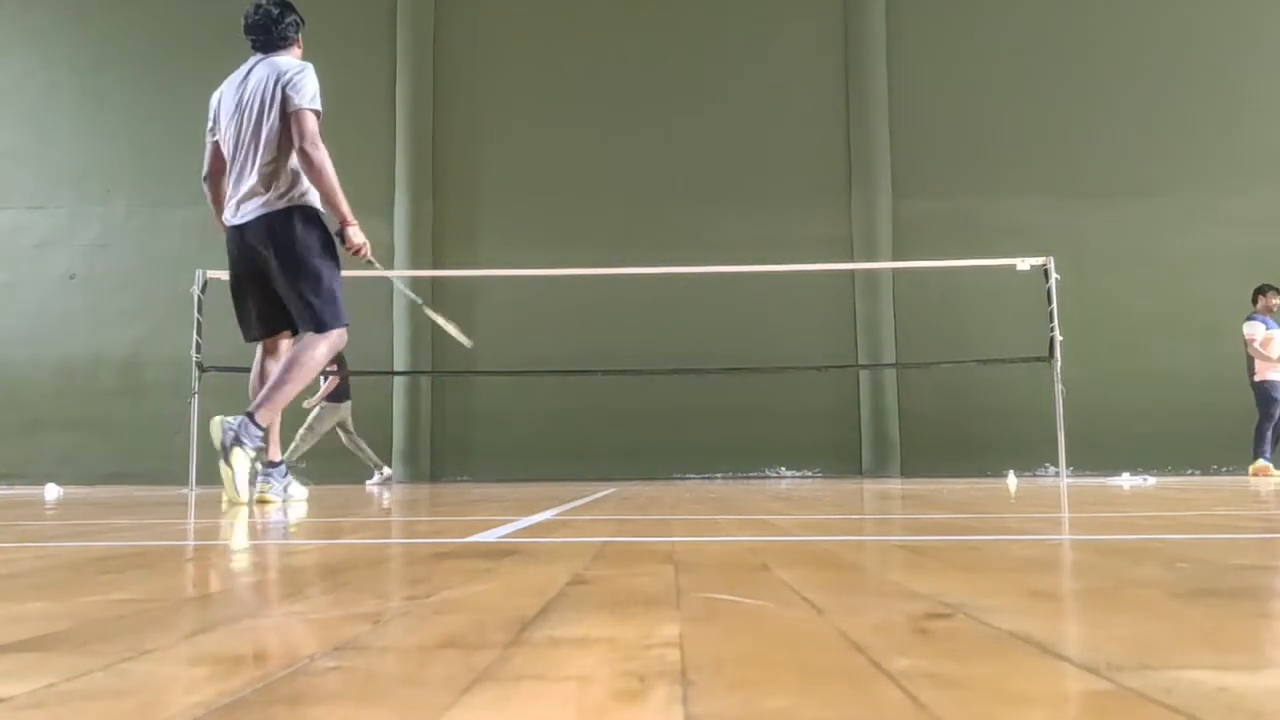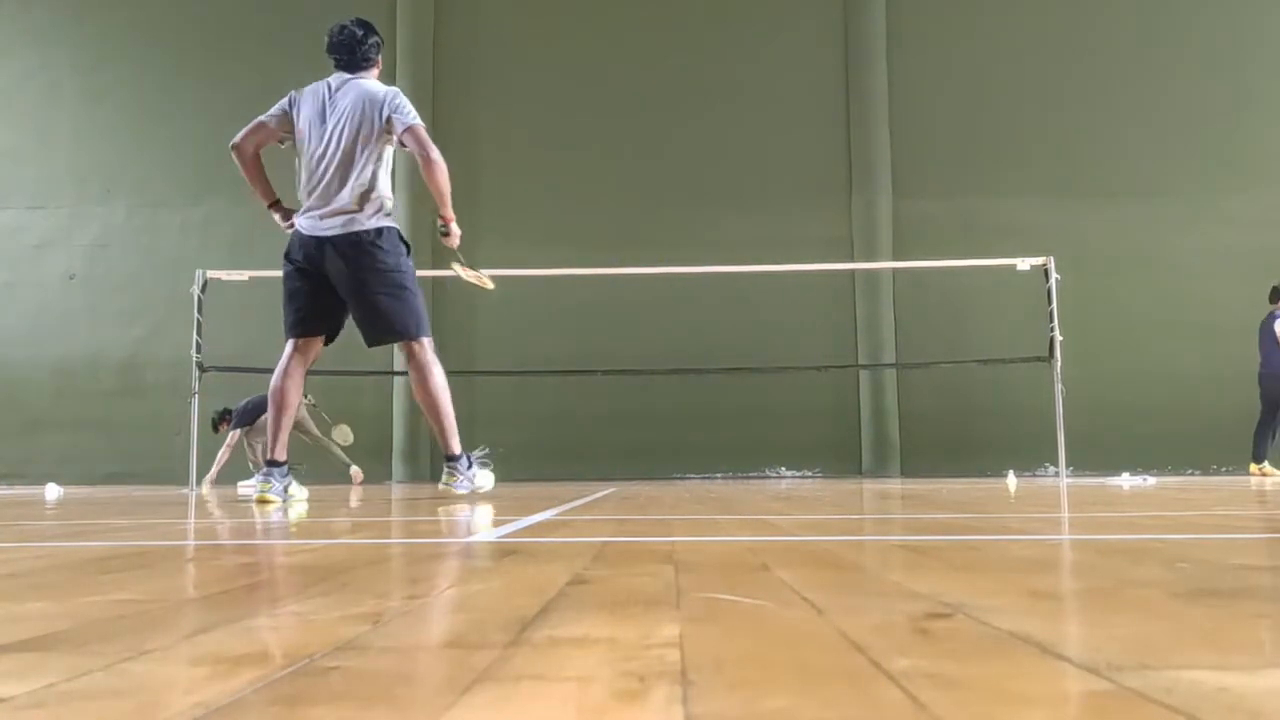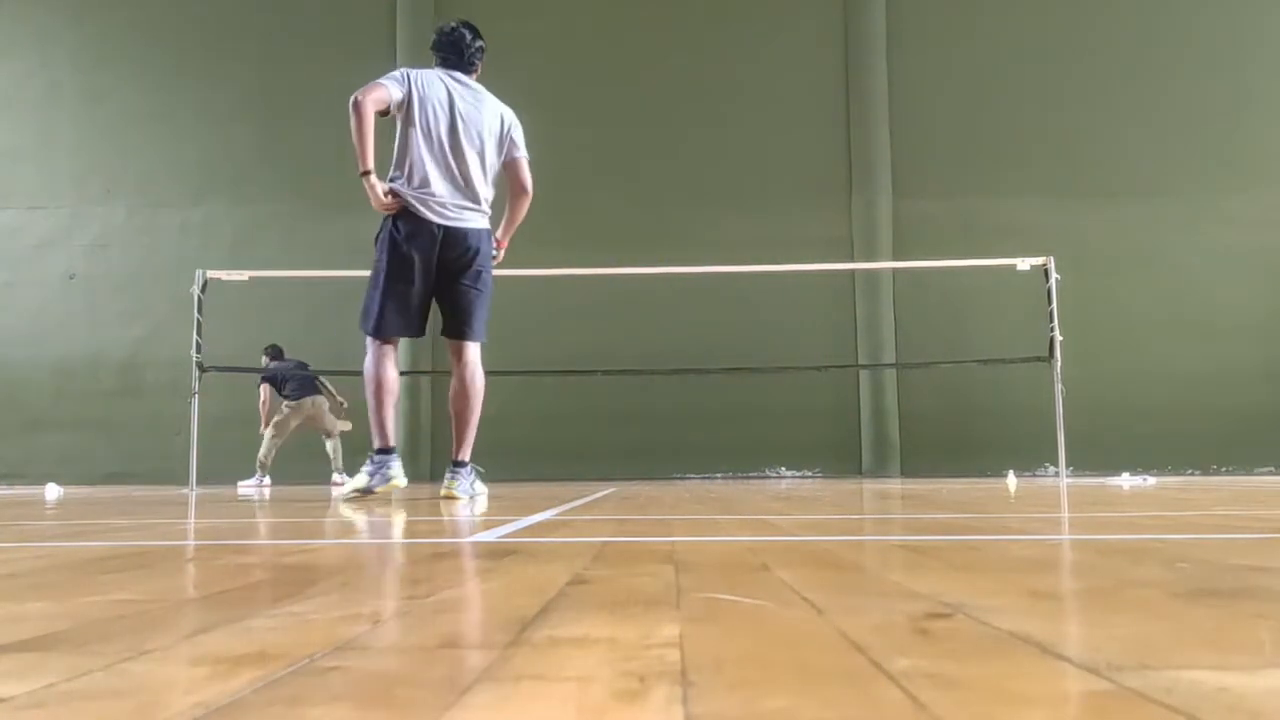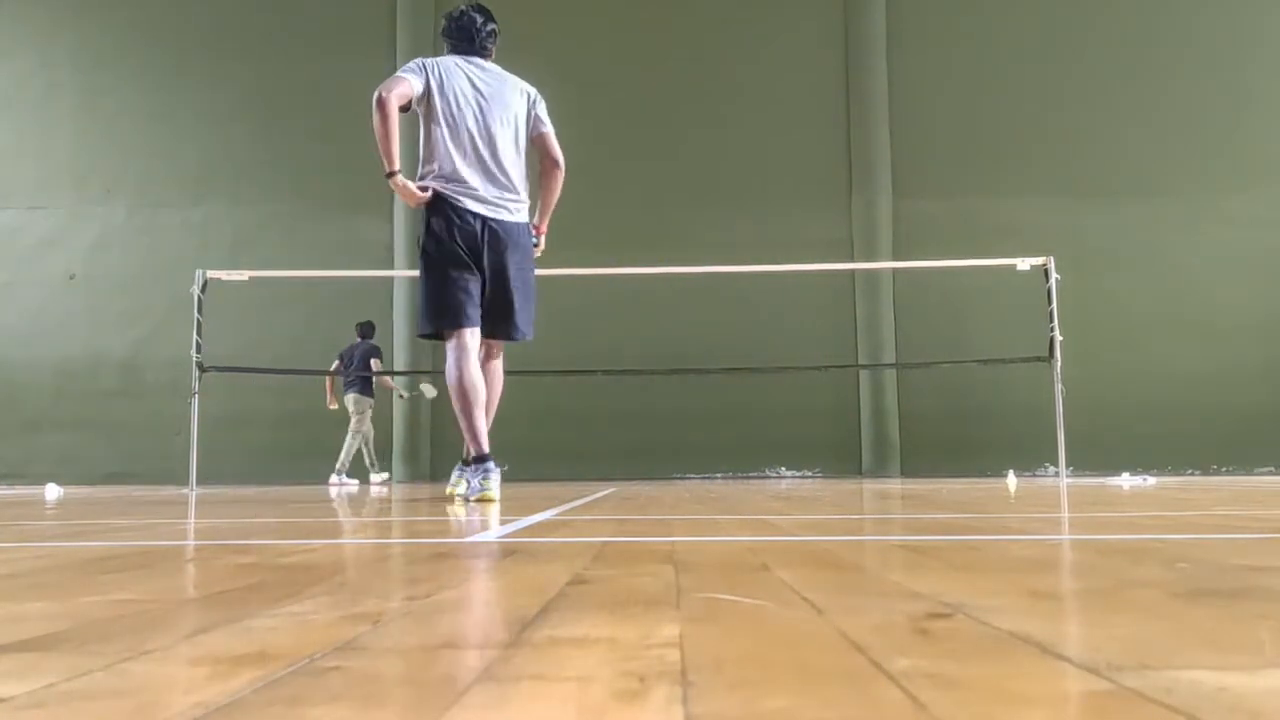
dt=0.5s
person 1, frame 1
left shoulder: (226, 88)
right shoulder: (295, 72)
left elbow: (213, 175)
right elbow: (309, 148)
right wrist: (347, 220)
left hip: (241, 227)
right hip: (287, 217)
left knee: (273, 345)
right knee: (328, 334)
left ankle: (271, 471)
right ankle: (247, 426)
person 1, frame 2
left shoulder: (301, 100)
right shoulder: (386, 98)
left elbow: (242, 145)
right elbow: (430, 156)
left wrist: (277, 208)
right wrist: (448, 218)
left hip: (310, 240)
right hip: (367, 238)
left knee: (299, 351)
right knee: (418, 348)
left ankle: (273, 472)
right ankle: (457, 464)
person 1, frame 3
left shoulder: (413, 80)
right shoulder: (501, 112)
left elbow: (362, 101)
right elbow: (524, 188)
left wrist: (369, 177)
right wrist: (502, 239)
left hip: (413, 224)
right hip: (472, 235)
left knee: (382, 342)
right knee: (466, 351)
left ankle: (384, 456)
right ankle: (460, 469)
person 1, frame 4
left shoulder: (429, 70)
right shoulder: (522, 90)
left elbow: (386, 98)
right elbow: (555, 162)
left wrist: (395, 176)
right wrist: (540, 224)
left hip: (452, 217)
right hip: (509, 225)
left knee: (464, 345)
right knee: (492, 350)
left ankle: (481, 466)
right ankle: (473, 467)
